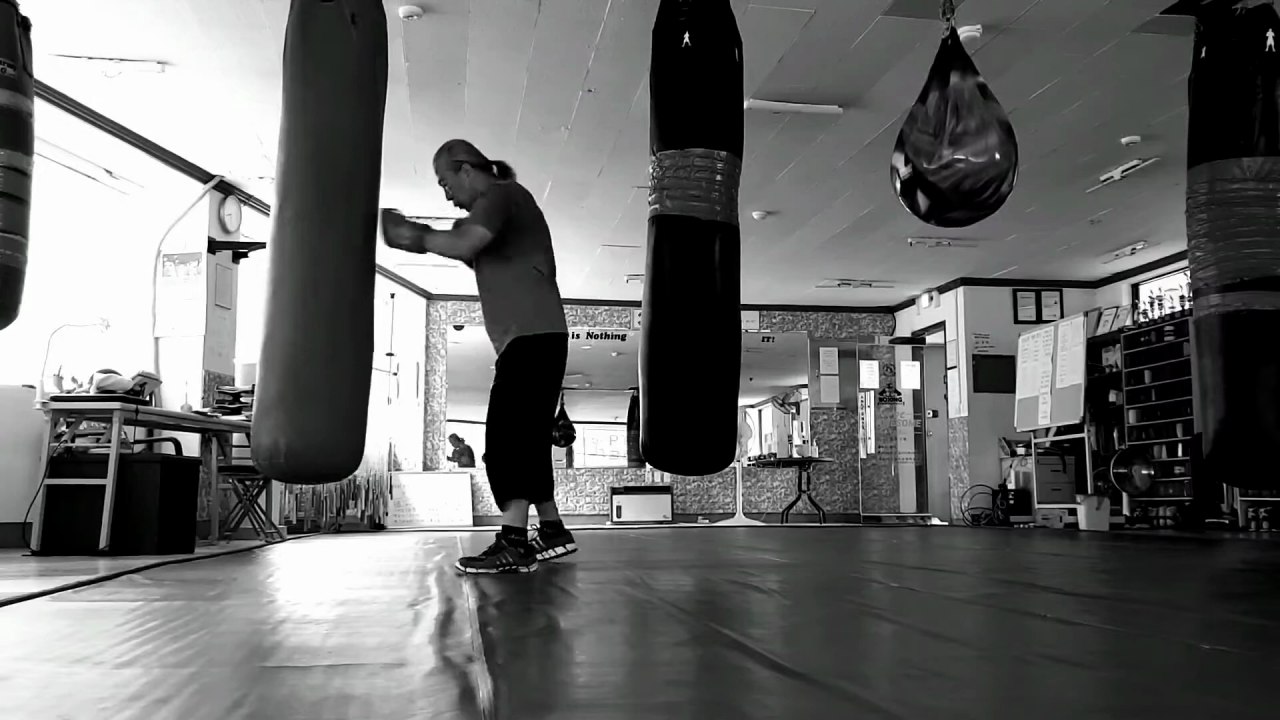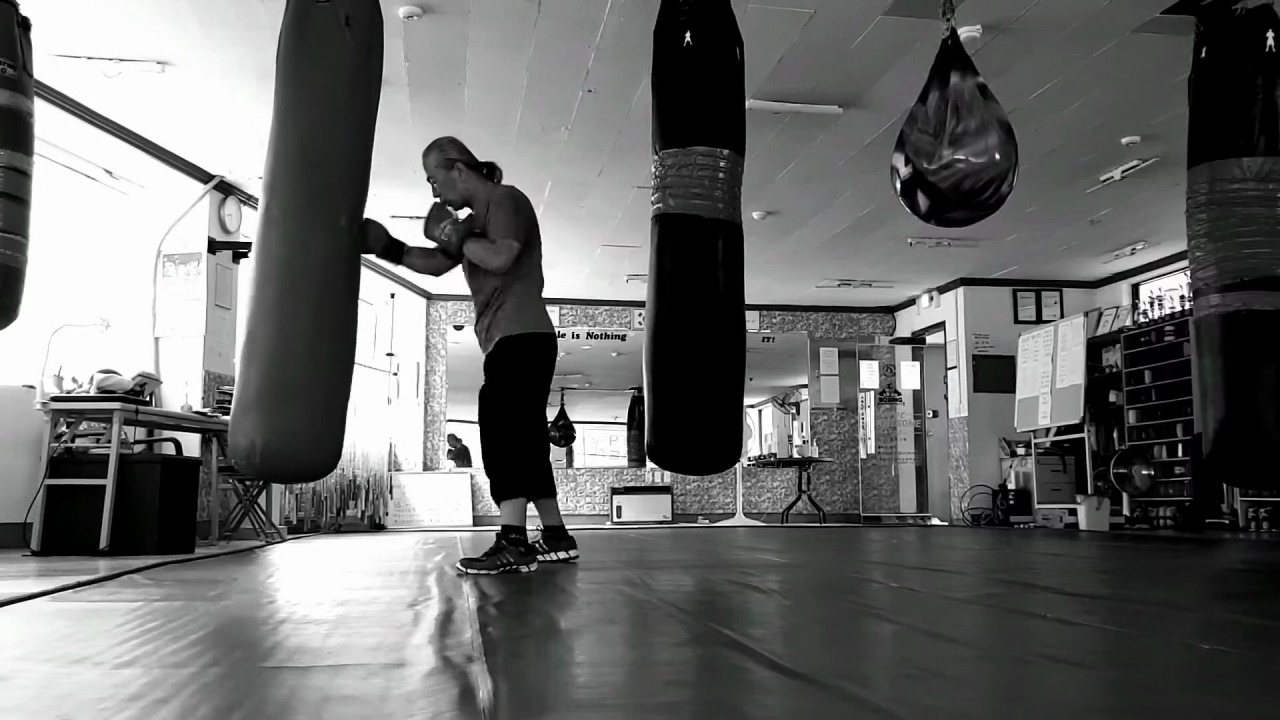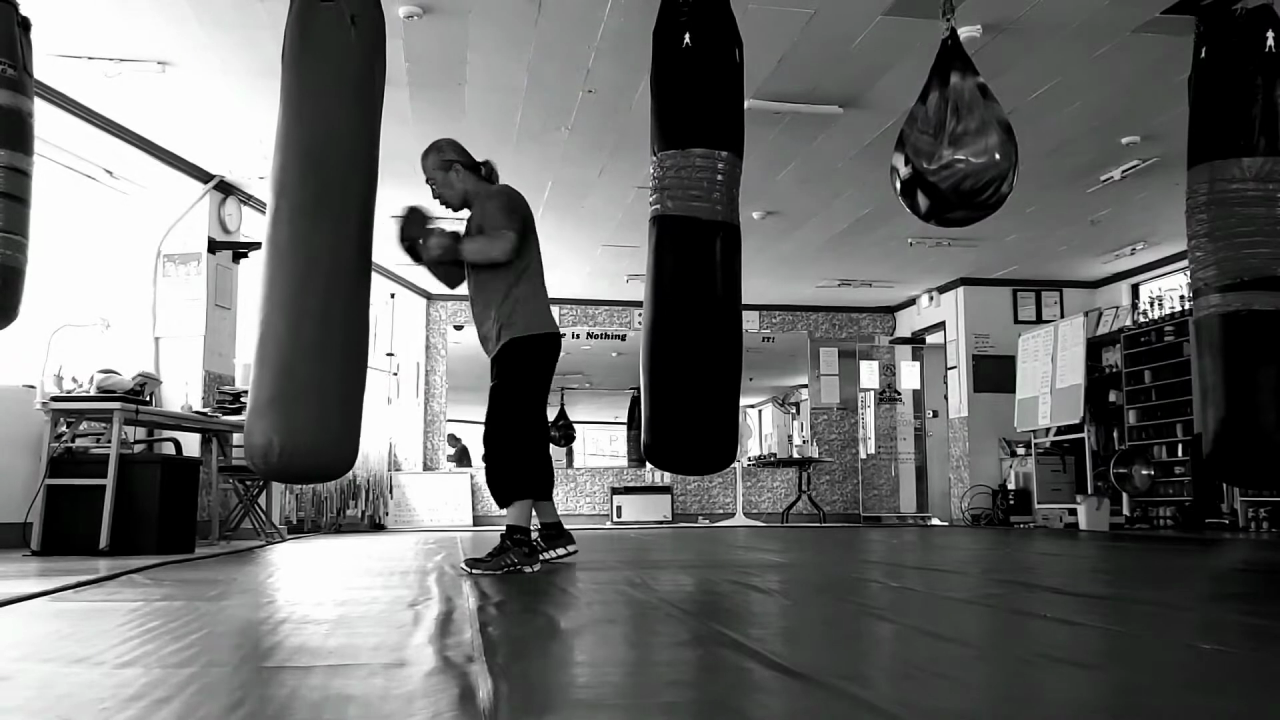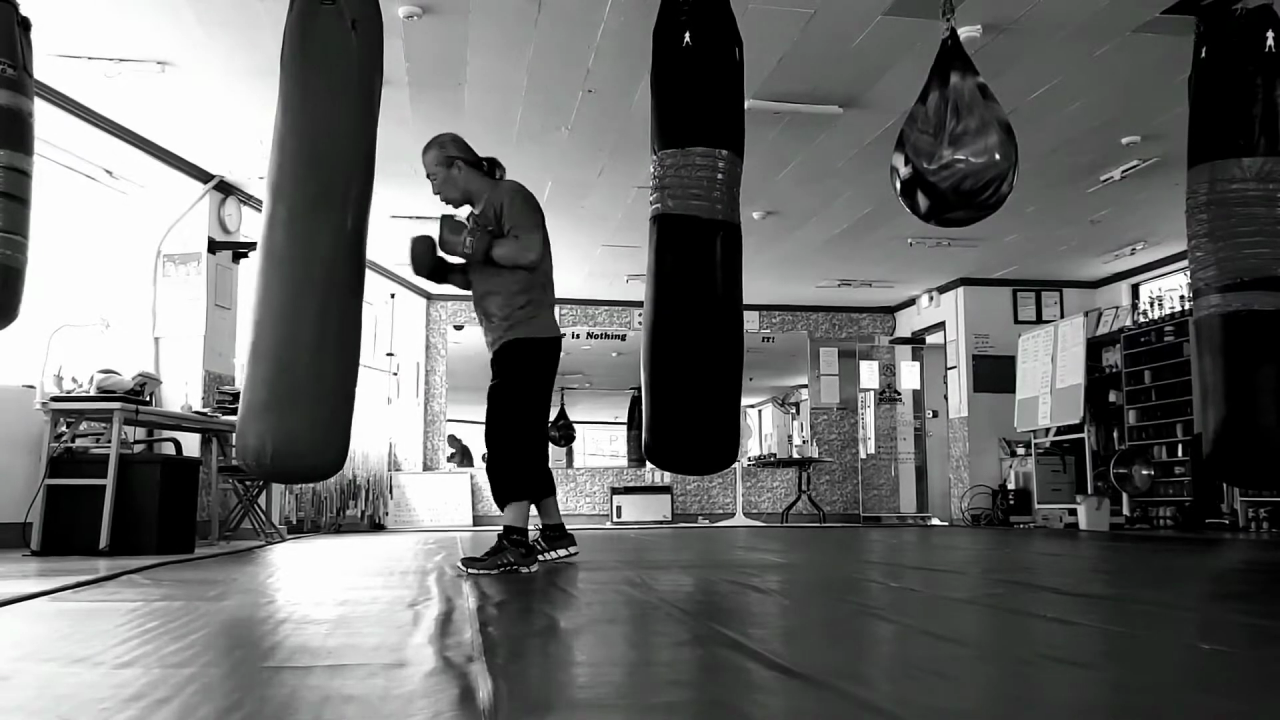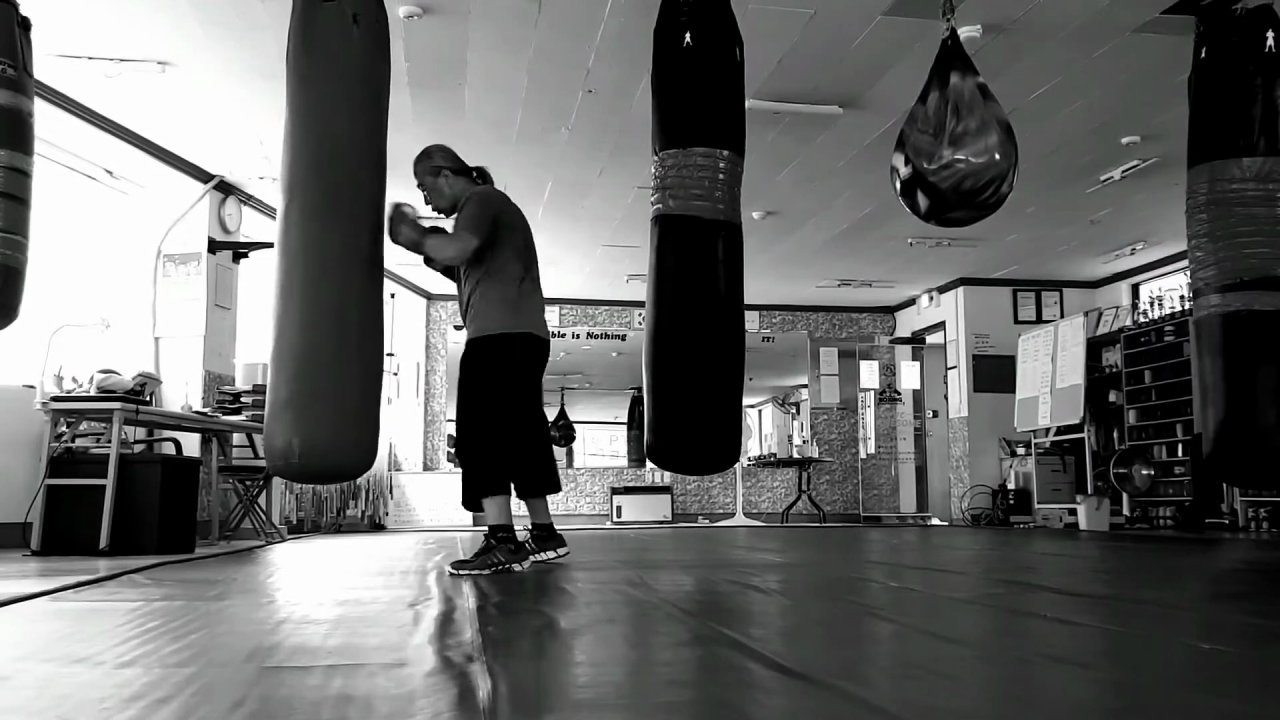
dt=1s
person 1, frame 1
left shoulder: (504, 194)
right shoulder: (496, 205)
left elbow: (468, 244)
right elbow: (493, 268)
left wrist: (413, 235)
left hip: (532, 339)
right hip: (525, 340)
left knee: (508, 438)
right knee: (522, 440)
left ankle: (514, 541)
right ankle: (551, 532)
person 1, frame 2
left shoulder: (507, 200)
right shoulder: (478, 217)
left elbow: (499, 259)
right elbow: (438, 263)
left wrist: (454, 238)
right wrist: (388, 246)
left hip: (520, 339)
right hip: (508, 343)
left knee: (506, 438)
right knee: (523, 443)
left ankle: (512, 543)
right ankle: (554, 536)
person 1, frame 3
left shoulder: (499, 199)
right shoulder: (479, 223)
left elbow: (500, 249)
right elbow: (451, 276)
left wrist: (436, 242)
right wrist: (425, 247)
left hip: (526, 338)
right hip: (512, 343)
left knee: (510, 436)
right knee: (521, 439)
left ankle: (517, 542)
right ankle: (552, 533)
person 1, frame 4
left shoulder: (510, 195)
right shoulder: (480, 210)
left elbow: (529, 253)
right elbow: (478, 277)
left wrist: (472, 245)
right wrist: (437, 267)
left hip: (526, 339)
right hip: (520, 342)
left knee: (507, 436)
right knee: (525, 438)
left ankle: (515, 541)
right ankle: (553, 535)
person 1, frame 5
left shoulder: (482, 199)
right shoulder: (501, 208)
left elbow: (454, 251)
left wrist: (414, 235)
right wrist: (432, 248)
left hip: (499, 339)
right hip: (527, 338)
left knee: (480, 434)
right knee: (523, 440)
left ankle: (501, 542)
right ankle: (544, 535)
